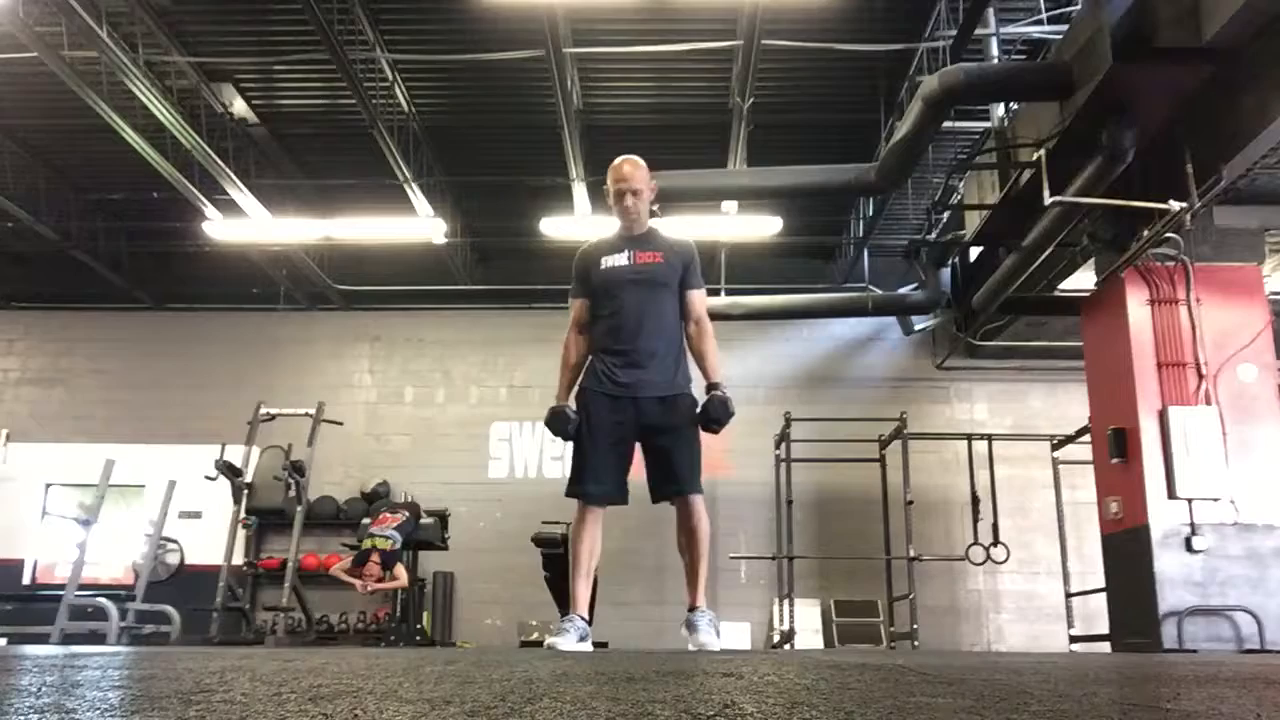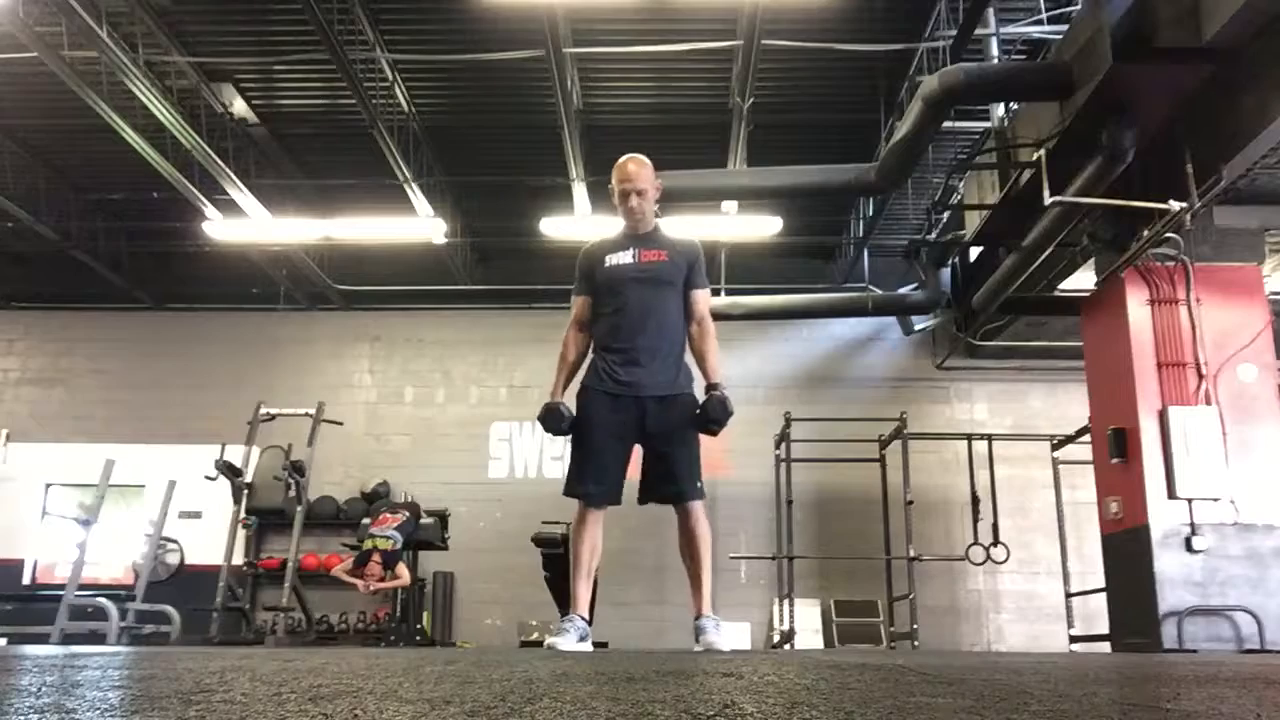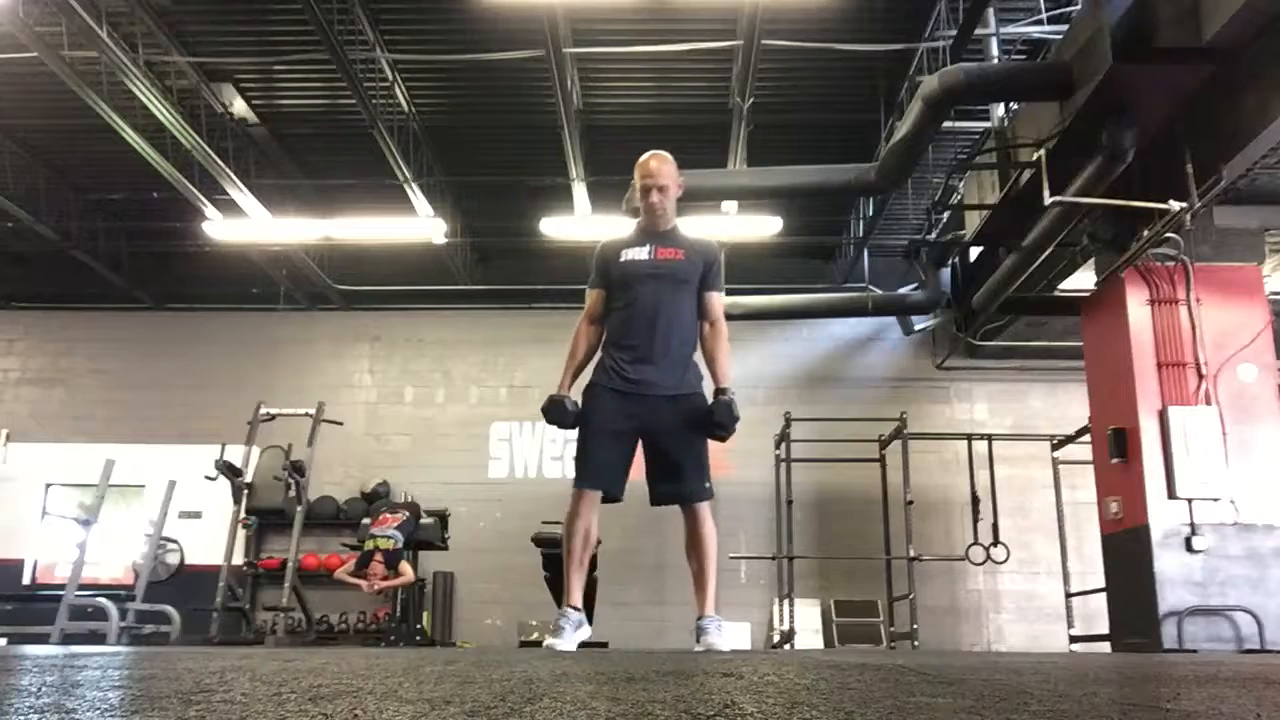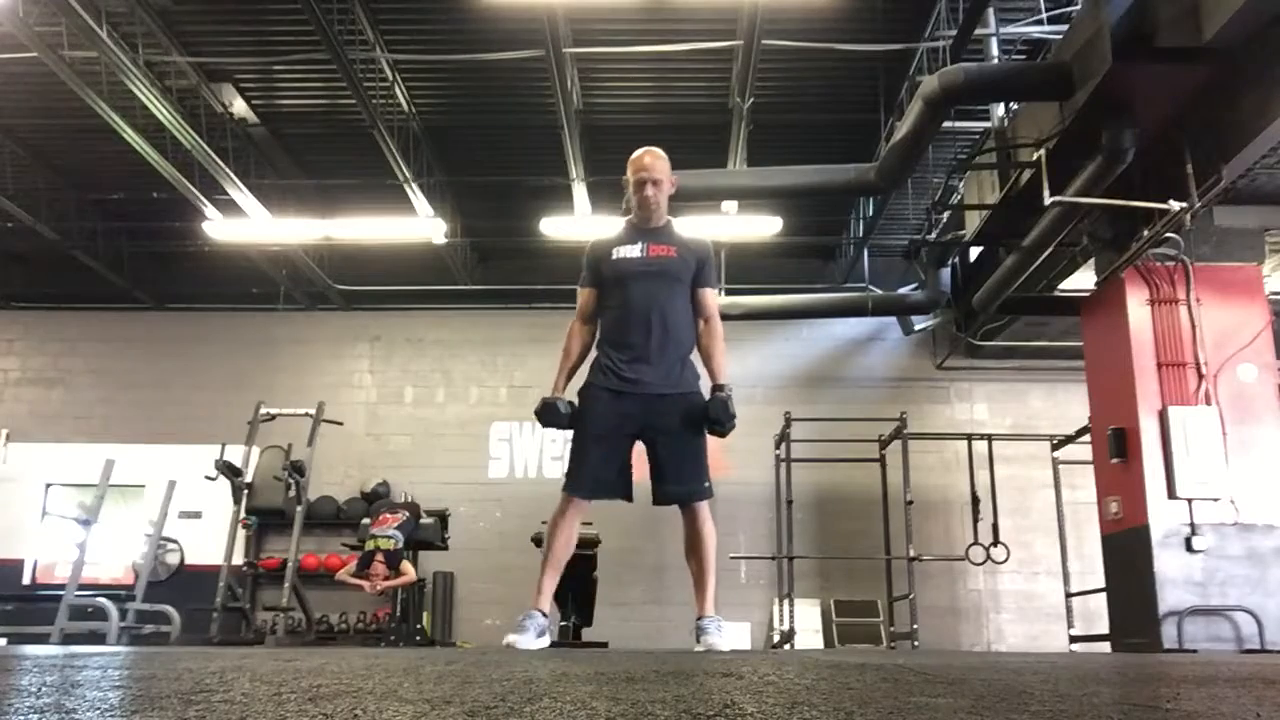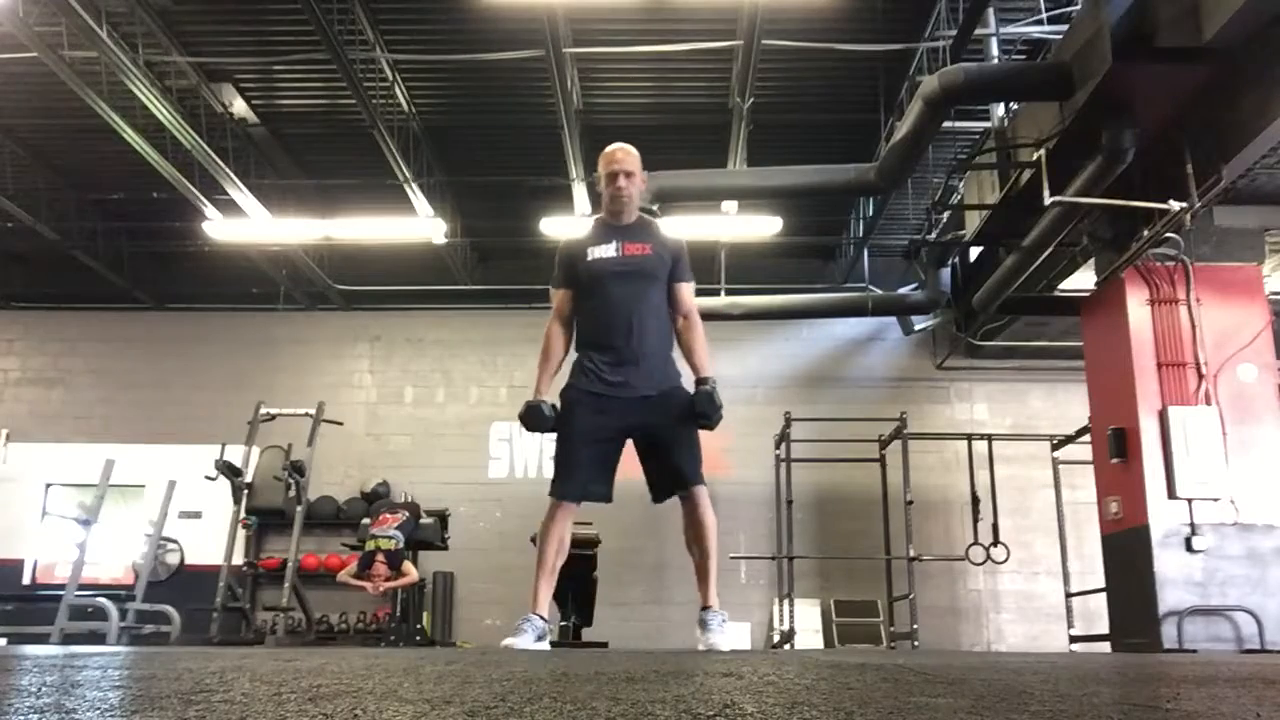
dt=0.2s
person 1, frame 1
left shoulder: (680, 252)
right shoulder: (591, 257)
left elbow: (698, 322)
right elbow: (578, 332)
left wrist: (715, 384)
right wrist: (562, 397)
left hip: (668, 394)
right hip: (604, 396)
left knee: (689, 498)
right knee: (592, 502)
left ankle: (698, 613)
right ankle: (577, 620)
person 1, frame 2
left shoulder: (686, 252)
right shoulder: (595, 255)
left elbow: (700, 322)
right elbow: (579, 329)
left wrist: (715, 385)
right wrist: (557, 392)
left hip: (669, 394)
right hip: (605, 394)
left knee: (689, 501)
right knee: (591, 503)
left ankle: (705, 620)
right ankle: (578, 621)
person 1, frame 3
left shoulder: (702, 252)
right shoulder: (610, 251)
left elbow: (712, 325)
right elbow: (591, 322)
left wrist: (723, 389)
right wrist: (564, 385)
left hip: (677, 394)
right hip: (612, 388)
left knee: (696, 502)
right knee: (586, 492)
left ankle: (706, 621)
right ankle: (572, 614)
person 1, frame 4
left shoulder: (696, 250)
right shoulder: (603, 249)
left elbow: (709, 322)
right elbow: (584, 323)
left wrist: (721, 387)
right wrist: (558, 388)
left hip: (675, 393)
right hip: (609, 390)
left knee: (695, 502)
right knee: (576, 496)
left ankle: (706, 620)
right ankle: (538, 616)
person 1, frame 5
left shoulder: (669, 246)
right shoulder: (576, 250)
left elbow: (686, 316)
right elbow: (560, 323)
left wrist: (705, 379)
right wrist: (540, 390)
left hip: (659, 390)
right hip: (592, 393)
left knee: (695, 491)
right knee: (564, 500)
left ankle: (710, 614)
right ankle: (537, 620)
